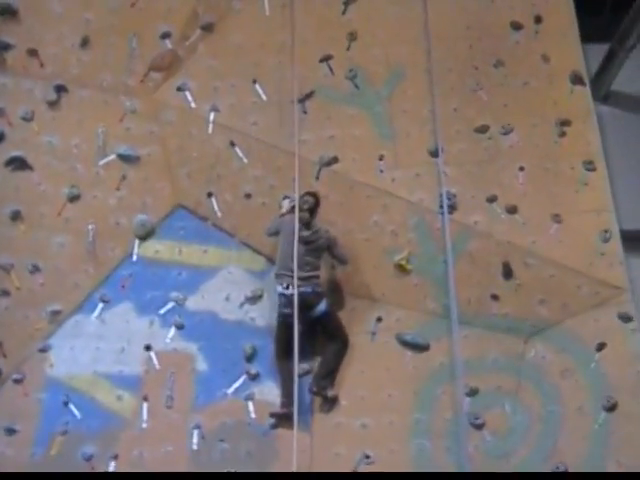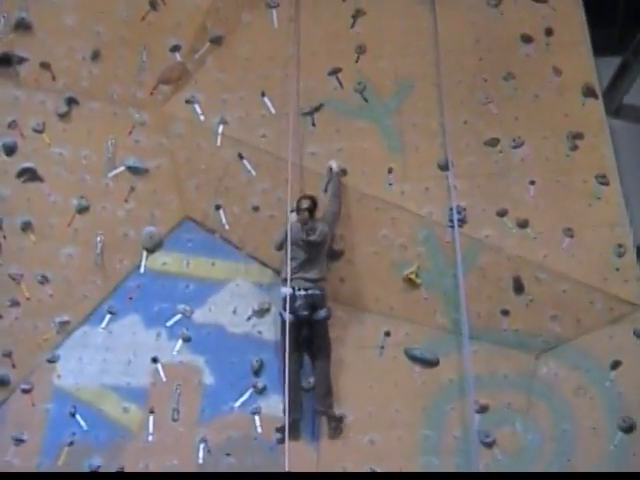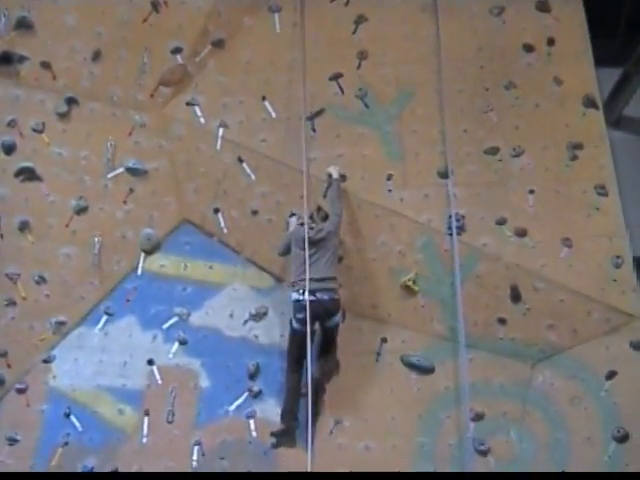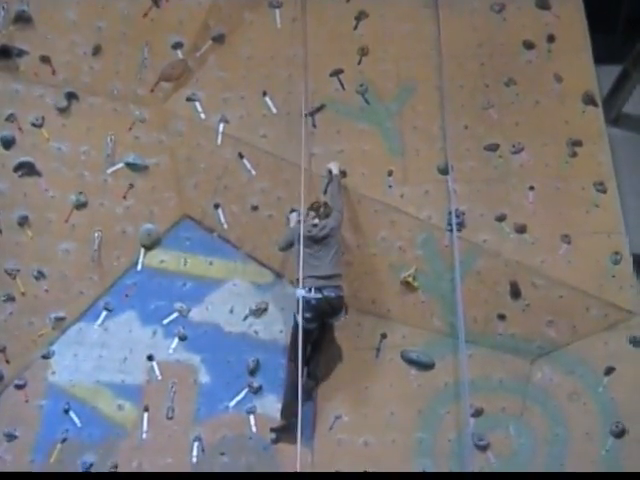
dt=0.7s
person 1, frame 1
left shoulder: (287, 223)
right shoulder: (323, 234)
left elbow: (269, 231)
right elbow: (343, 259)
left wrist: (283, 211)
left hip: (287, 295)
right hip: (312, 295)
left knee: (283, 353)
right knee: (339, 340)
left ankle: (287, 405)
right ankle: (322, 384)
person 1, frame 2
left shoulder: (292, 230)
right shoulder: (326, 229)
left elbow: (277, 246)
right elbow: (335, 201)
right wrist: (335, 173)
left hip: (292, 298)
right hip: (317, 298)
left knee: (292, 358)
right knee: (321, 356)
left ankle: (293, 418)
right ankle: (325, 406)
person 1, frame 3
left shoulder: (296, 234)
right shoulder: (332, 229)
left elbow: (281, 251)
right elbow: (336, 205)
right wrist: (335, 178)
left hip: (302, 301)
right hip: (329, 300)
left knee: (294, 366)
right knee: (329, 341)
left ankle: (288, 427)
right ankle: (320, 373)
person 1, frame 4
left shoulder: (299, 230)
right shoulder: (334, 225)
left elbow: (282, 245)
right elbow: (336, 201)
right wrist: (335, 174)
left hip: (309, 299)
right hip: (335, 299)
left knee: (294, 360)
right knee: (324, 327)
left ankle: (288, 422)
right ankle: (312, 374)
